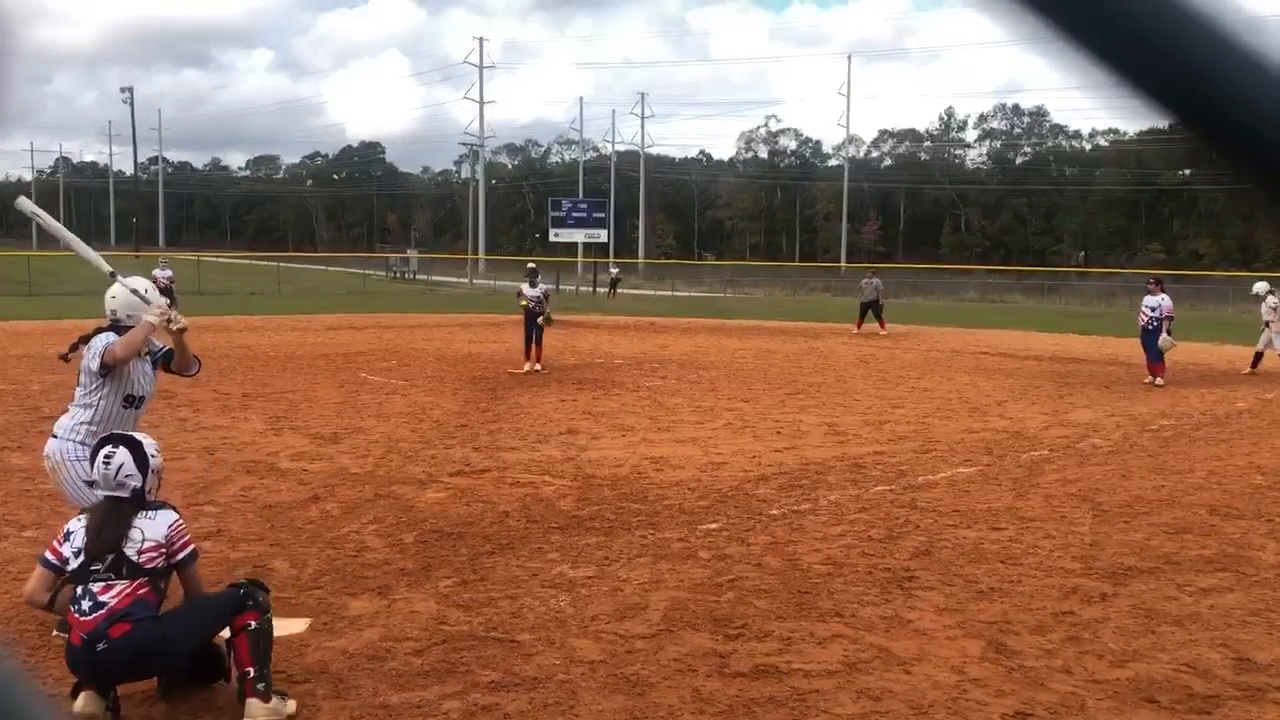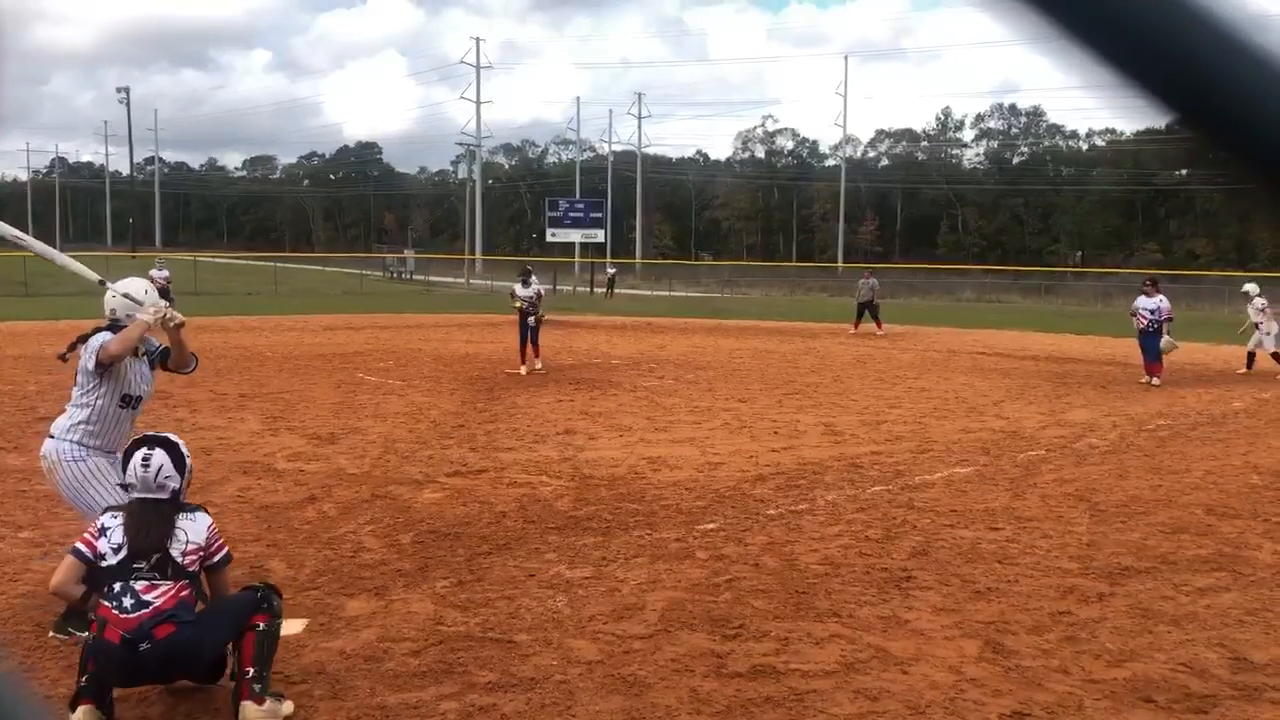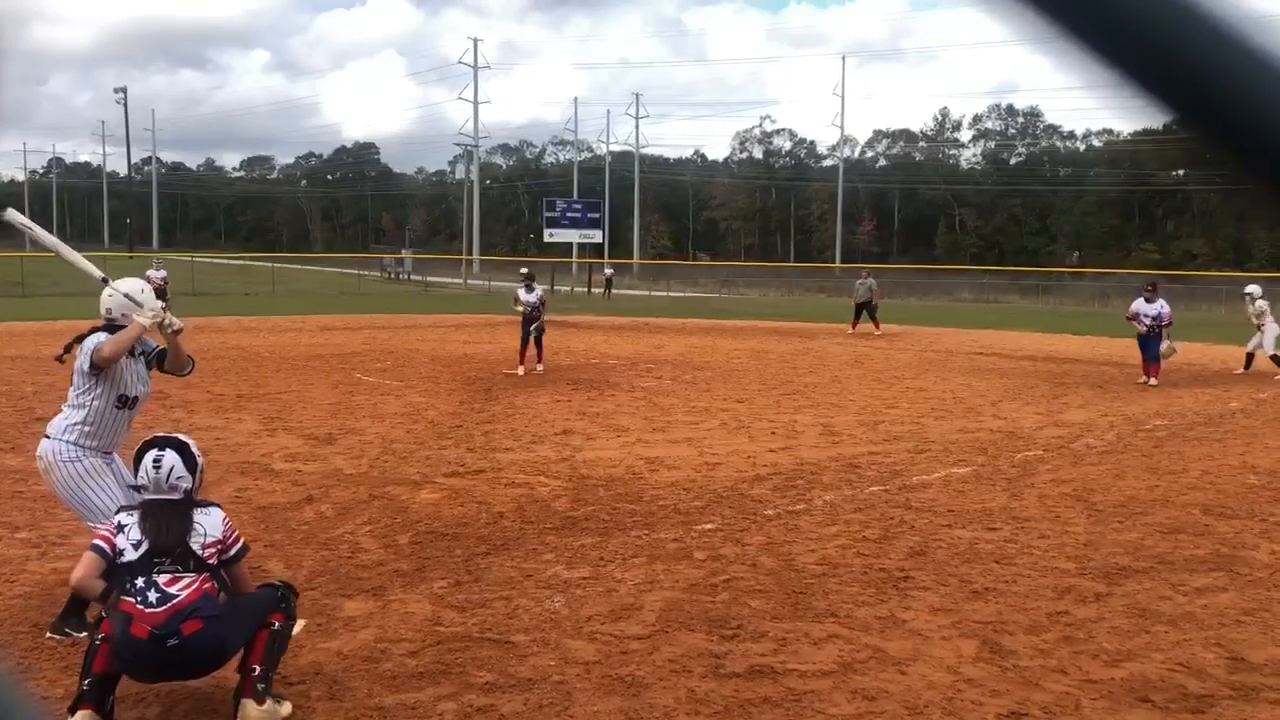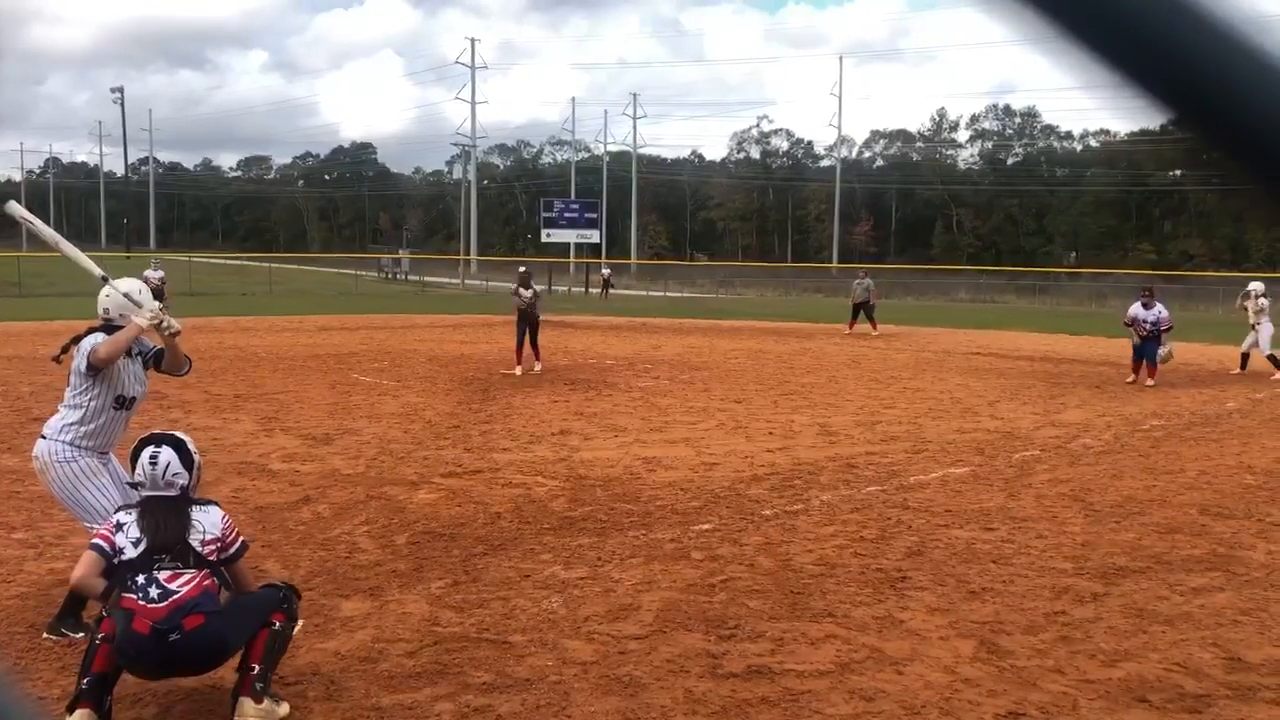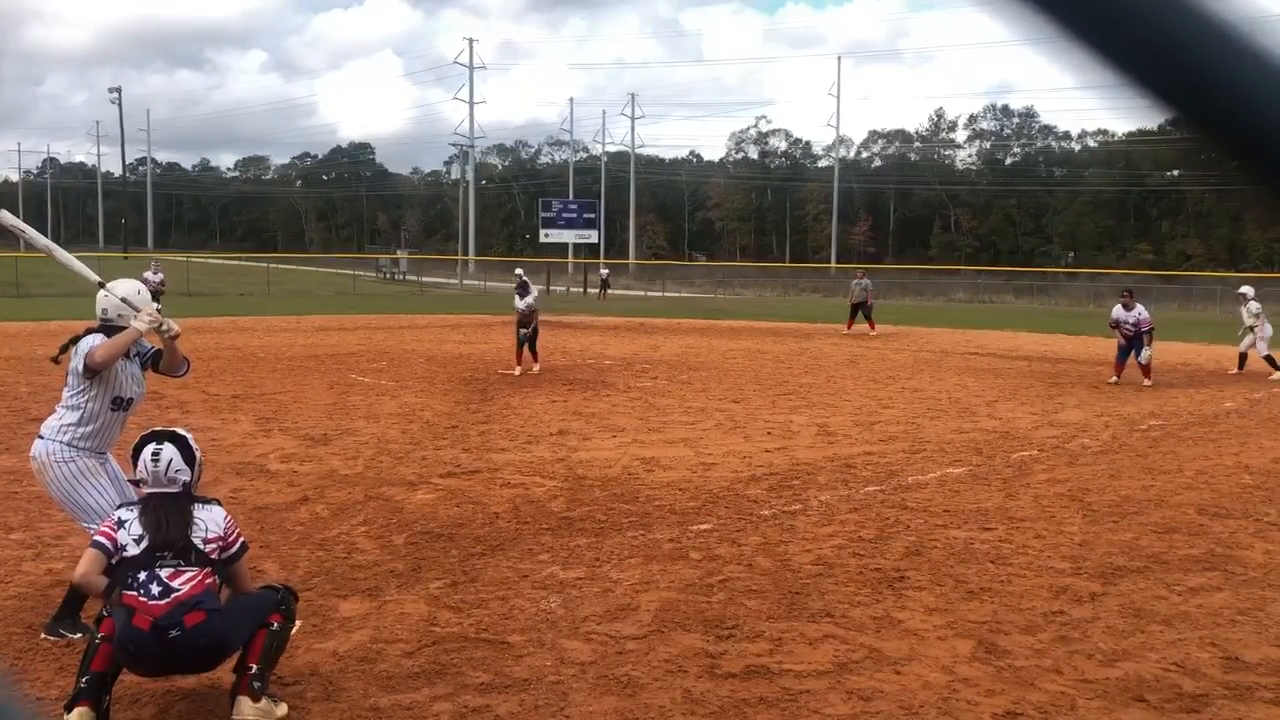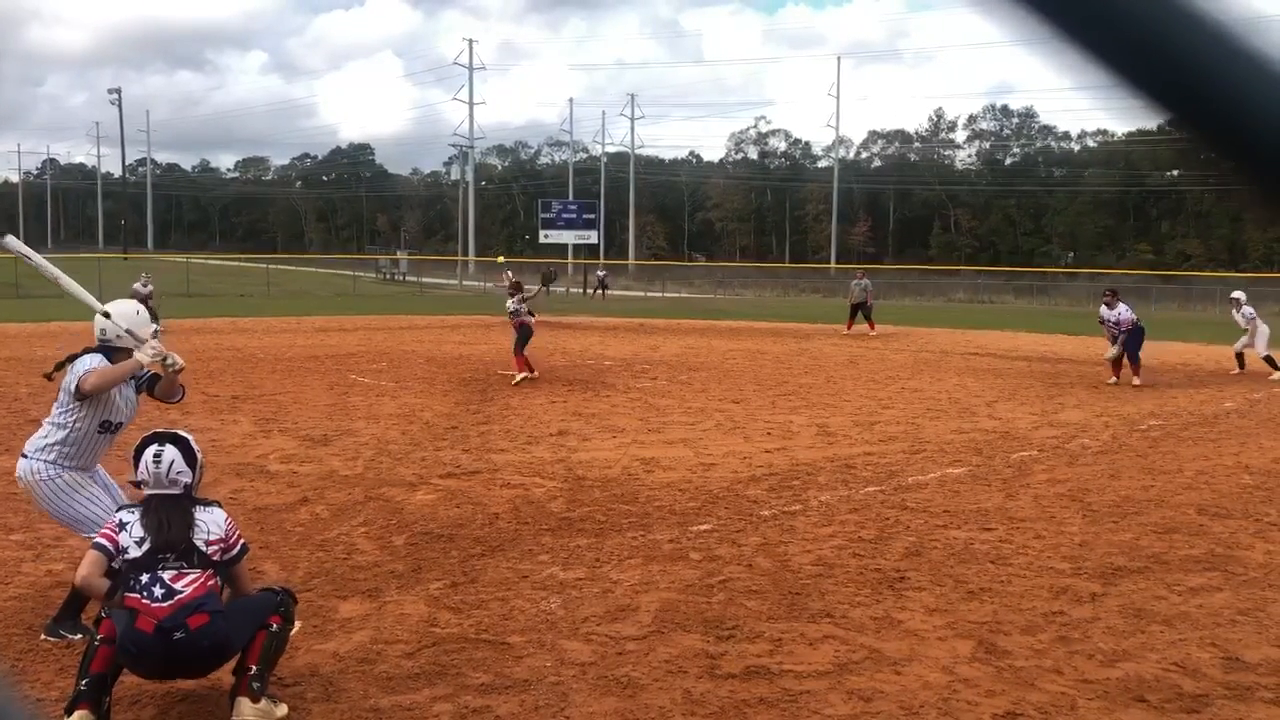
dt=0.5s
person 1, frame 1
left shoulder: (148, 348)
right shoulder: (104, 343)
left elbow: (187, 367)
right elbow: (120, 353)
left wrist: (177, 334)
right wrist: (152, 321)
right hip: (74, 451)
person 1, frame 2
left shoulder: (145, 346)
right shoulder: (101, 342)
left elbow: (185, 365)
right elbow: (114, 351)
left wrist: (174, 332)
right wrist: (146, 322)
left hip: (104, 452)
right hip: (70, 451)
right ankle: (73, 618)
person 1, frame 3
left shoulder: (141, 347)
right shoulder: (96, 343)
left elbow: (181, 367)
right elbow: (108, 354)
left wrist: (172, 336)
right wrist: (142, 323)
left hip: (100, 453)
right hip: (67, 451)
right ankle: (69, 618)
person 1, frame 4
left shoulder: (139, 347)
right shoulder: (94, 343)
left elbow: (178, 367)
right elbow: (105, 355)
left wrist: (169, 337)
right wrist: (139, 325)
left hip: (96, 453)
right hip: (64, 453)
right ankle: (66, 619)
person 1, frame 5
left shoulder: (136, 348)
right shoulder: (92, 344)
left elbow: (176, 368)
right elbow: (100, 359)
left wrist: (169, 340)
right wrist: (138, 329)
left hip: (93, 453)
right hip: (61, 452)
right ankle: (63, 620)
person 1, frame 6
left shoulder: (132, 370)
right shoulder: (91, 365)
left elbow: (170, 396)
right elbow: (90, 387)
left wrist: (172, 372)
right wrist: (137, 362)
left hip: (79, 466)
right hip: (45, 469)
right ankle: (63, 622)
person 2, frame 1
left shoulder: (76, 525)
right shoulder: (164, 520)
left elbow: (34, 594)
right elbow: (196, 595)
left wrist: (83, 612)
left hip: (84, 660)
right hip: (142, 651)
right knee: (249, 595)
left ankle: (93, 691)
person 2, frame 2
left shoulder: (107, 522)
right shoulder: (200, 522)
left elbow: (60, 584)
right elbow: (222, 598)
left wrist: (106, 605)
left hip: (114, 662)
right hip: (178, 654)
right knee: (262, 598)
person 2, frame 3
left shoulder: (122, 522)
right shoulder: (214, 518)
left elbow: (81, 580)
right elbow: (244, 591)
left wrist: (127, 604)
left hip: (136, 658)
right hip: (201, 649)
left knee: (112, 616)
right knee: (278, 597)
person 2, frame 4
left shoulder: (120, 521)
right shoulder: (213, 516)
left elbow: (81, 579)
right elbow: (246, 589)
left wrist: (125, 601)
left hip: (138, 655)
right hip: (203, 644)
left knee: (113, 615)
right knee: (281, 598)
person 2, frame 5
left shoulder: (122, 517)
right shoulder: (215, 515)
left elbow: (84, 576)
right elbow: (243, 590)
left wrist: (129, 600)
left hip: (138, 651)
right hip: (203, 643)
left knee: (114, 614)
right knee: (278, 599)
person 2, frame 6
left shoulder: (123, 520)
right shoulder: (216, 517)
left elbow: (85, 579)
right elbow: (243, 592)
left wrist: (133, 604)
left hip: (140, 653)
right hip: (205, 644)
left knee: (113, 614)
right knee: (278, 602)
